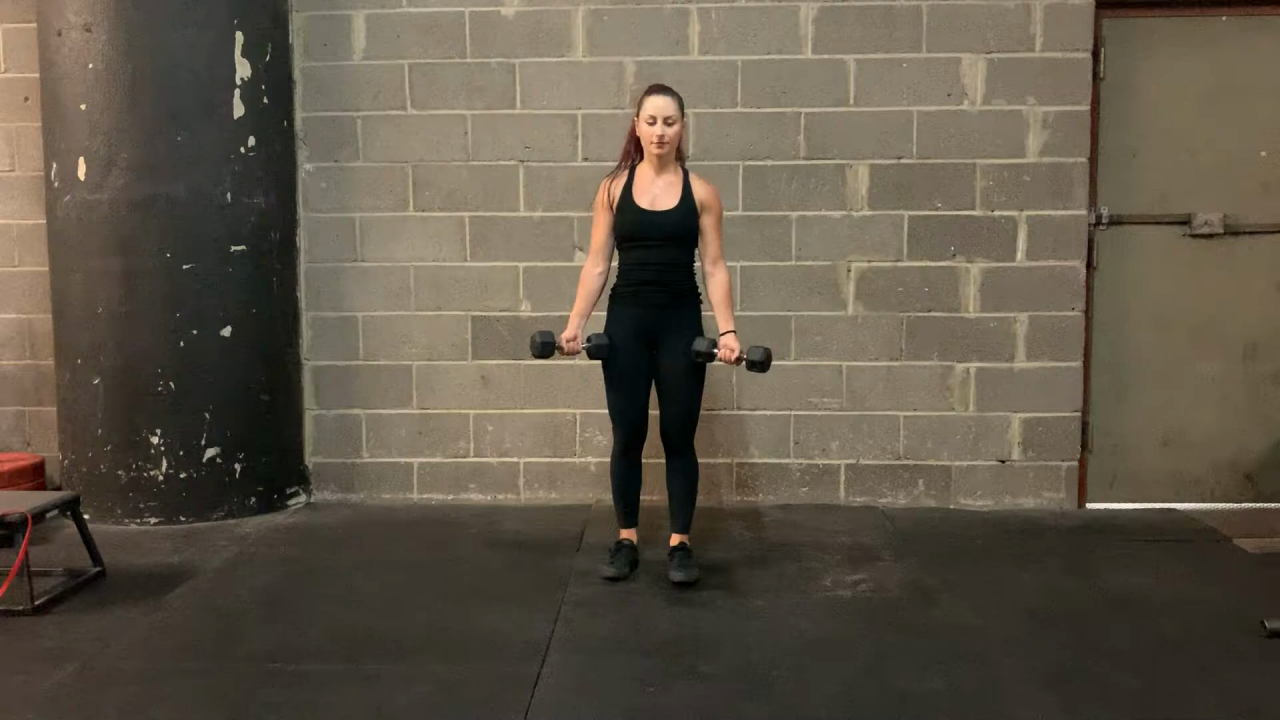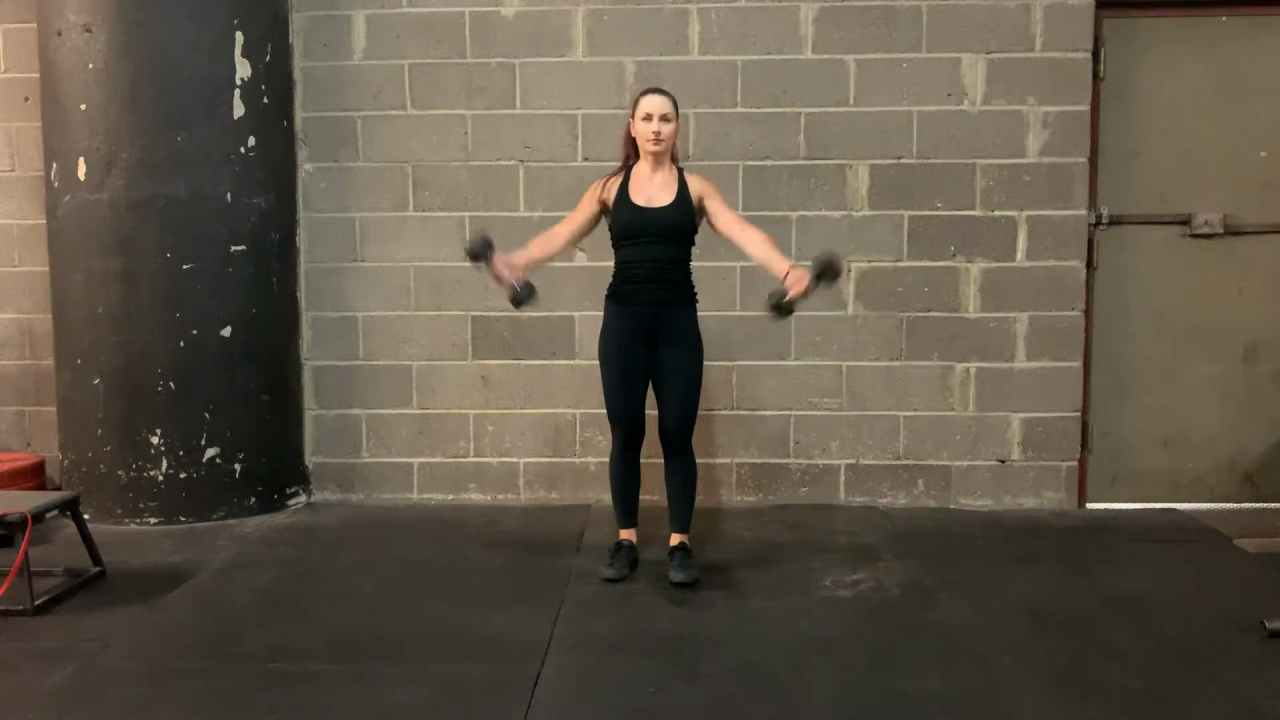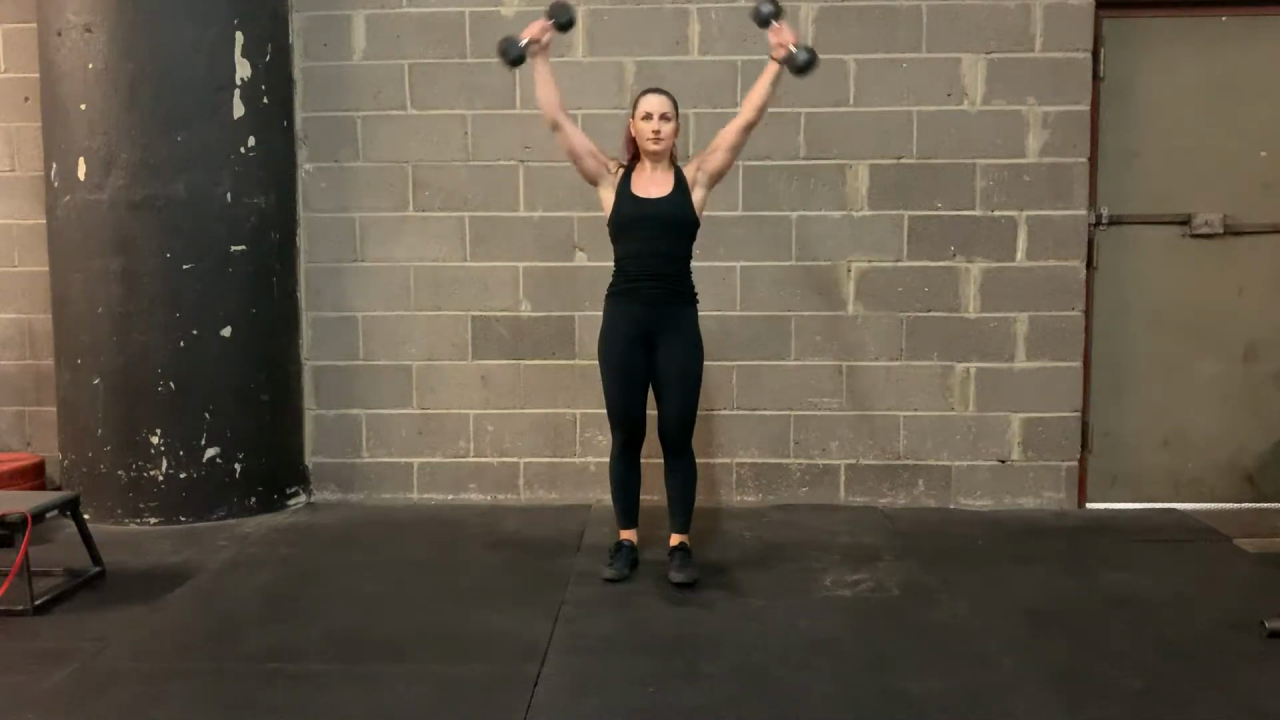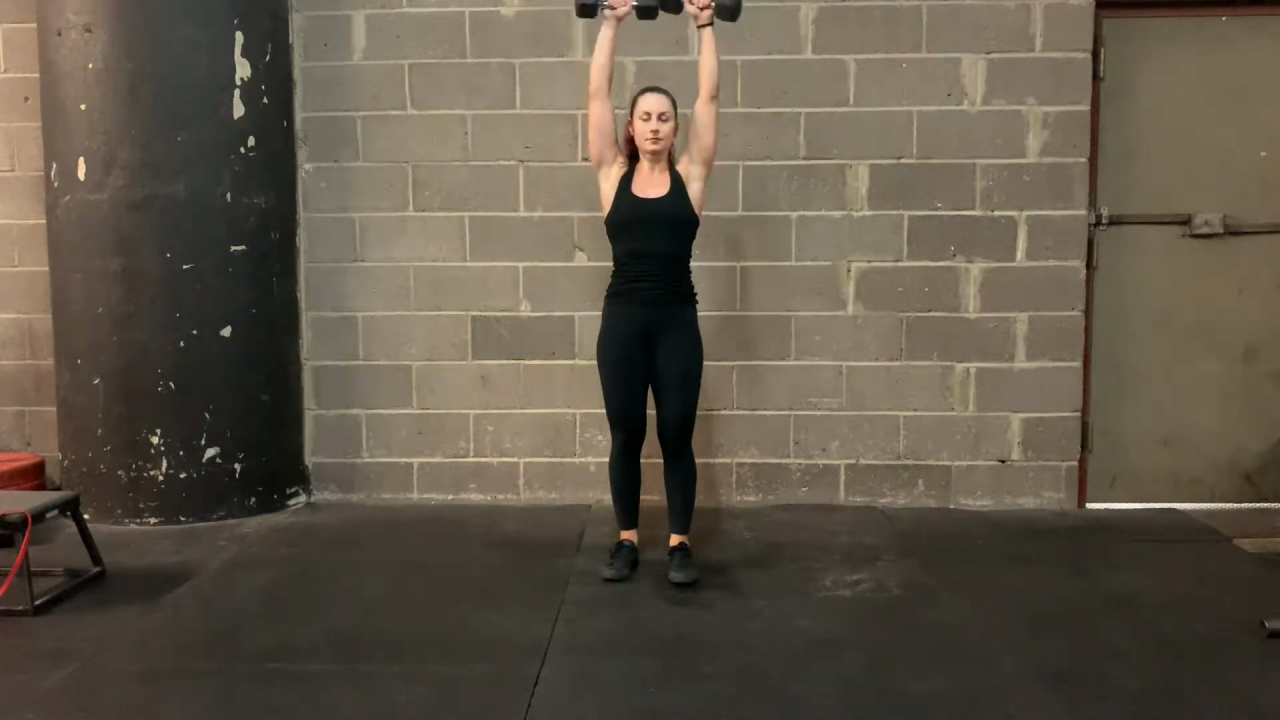
dt=0.5s
person 1, frame 1
left shoulder: (701, 191)
right shoulder: (613, 187)
left elbow: (714, 267)
right elbow: (597, 263)
left wrist: (727, 329)
right wrist: (575, 322)
left hip: (681, 321)
right hip: (626, 320)
left knee: (678, 437)
right knee: (627, 436)
left ankle: (680, 543)
right ankle: (626, 540)
person 1, frame 2
left shoulder: (695, 186)
right shoulder: (609, 186)
left elbow: (741, 231)
right elbow: (565, 233)
left wrist: (787, 269)
right wrist: (517, 262)
left hip: (678, 319)
right hip: (623, 319)
left knee: (677, 435)
right knee: (626, 434)
left ankle: (680, 542)
right ankle: (625, 539)
person 1, frame 3
left shoulder: (694, 180)
right shoulder: (611, 180)
left elbow: (743, 124)
right elbow: (559, 123)
left wrist: (775, 62)
right wrist: (539, 57)
left hip: (677, 320)
right hip: (623, 318)
left knee: (677, 436)
right knee: (626, 435)
left ankle: (680, 542)
right ankle: (626, 539)
person 1, frame 4
left shoulder: (690, 176)
right shoulder: (613, 174)
left elbow: (709, 96)
right elbow: (597, 94)
left hip: (676, 321)
right hip: (622, 319)
left knee: (677, 437)
right knee: (626, 437)
left ankle: (680, 542)
right ankle: (626, 539)
